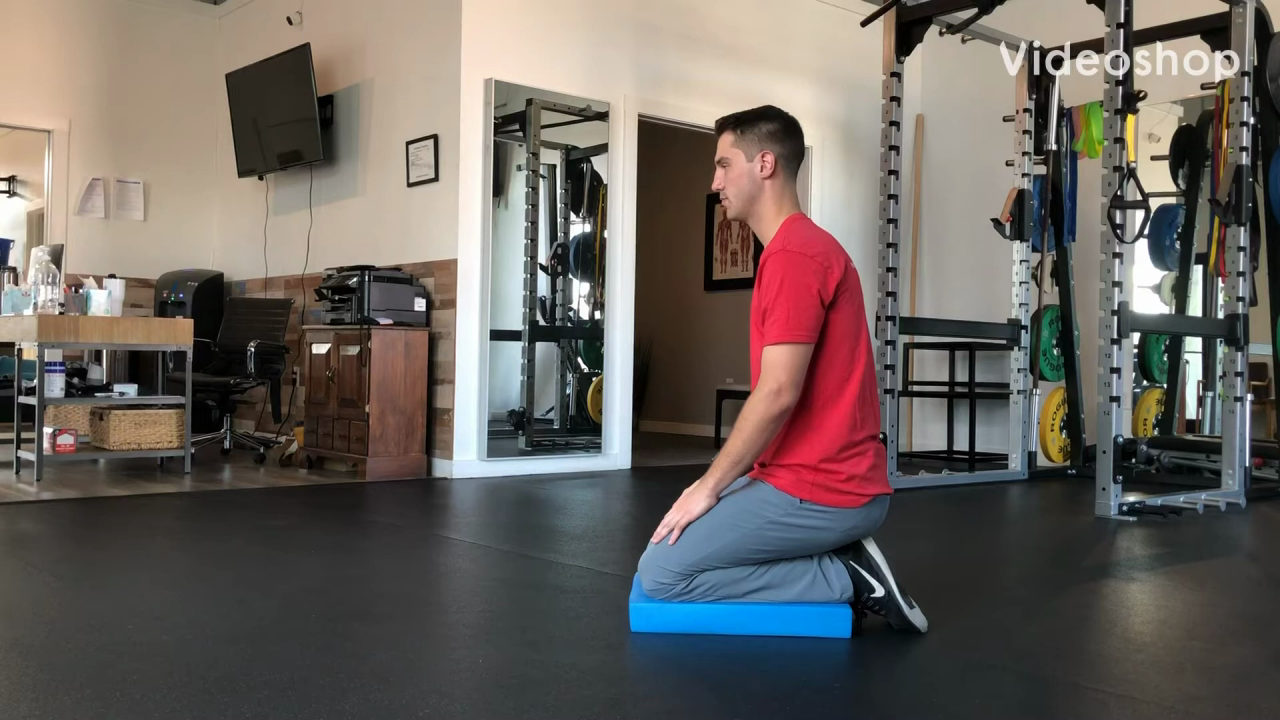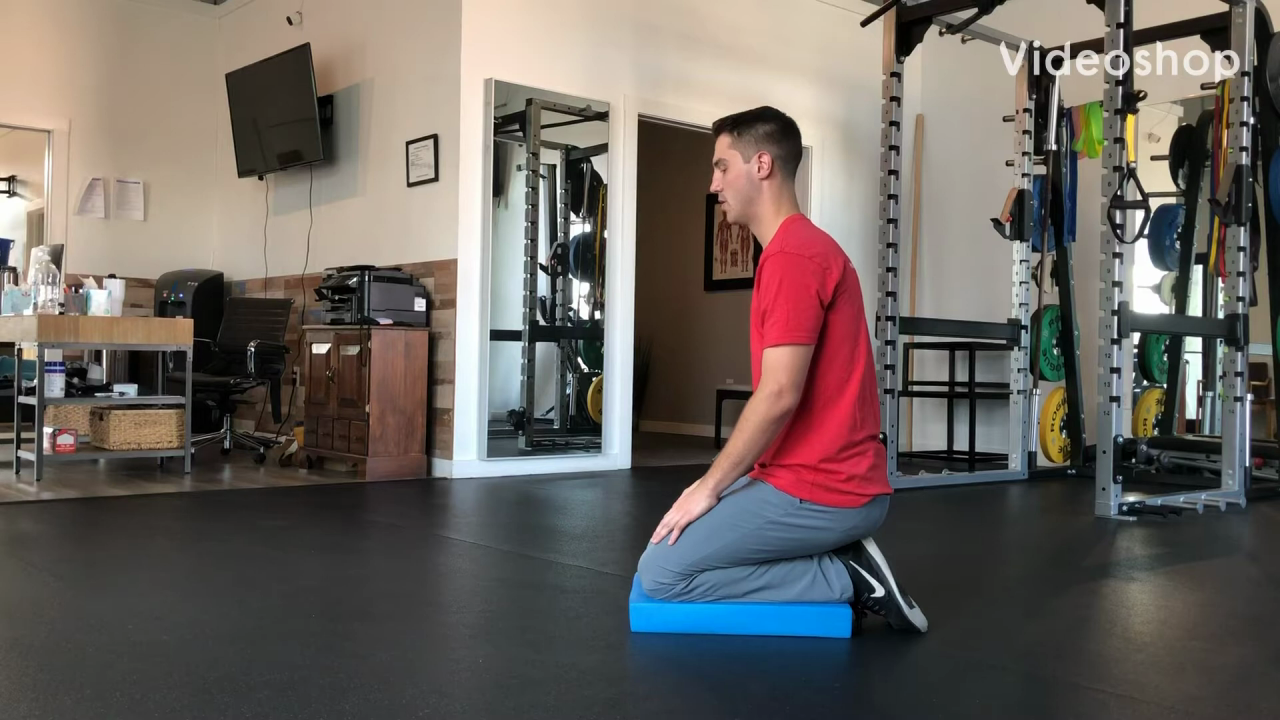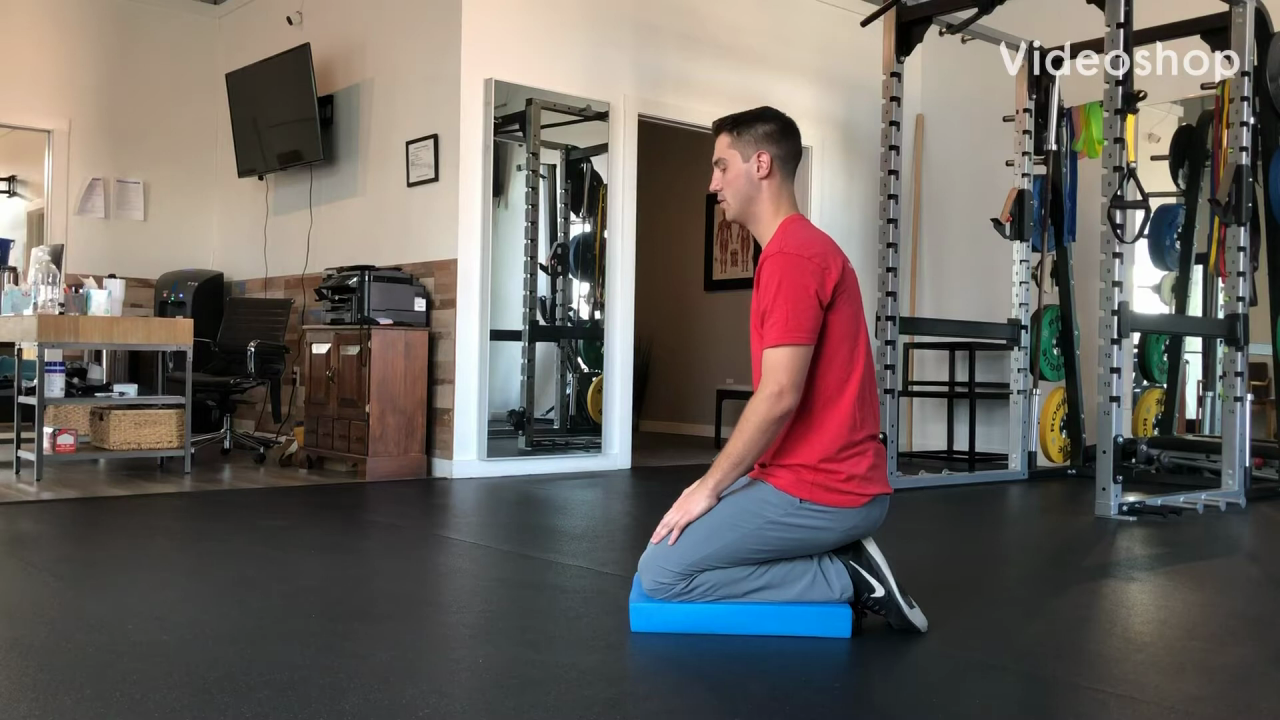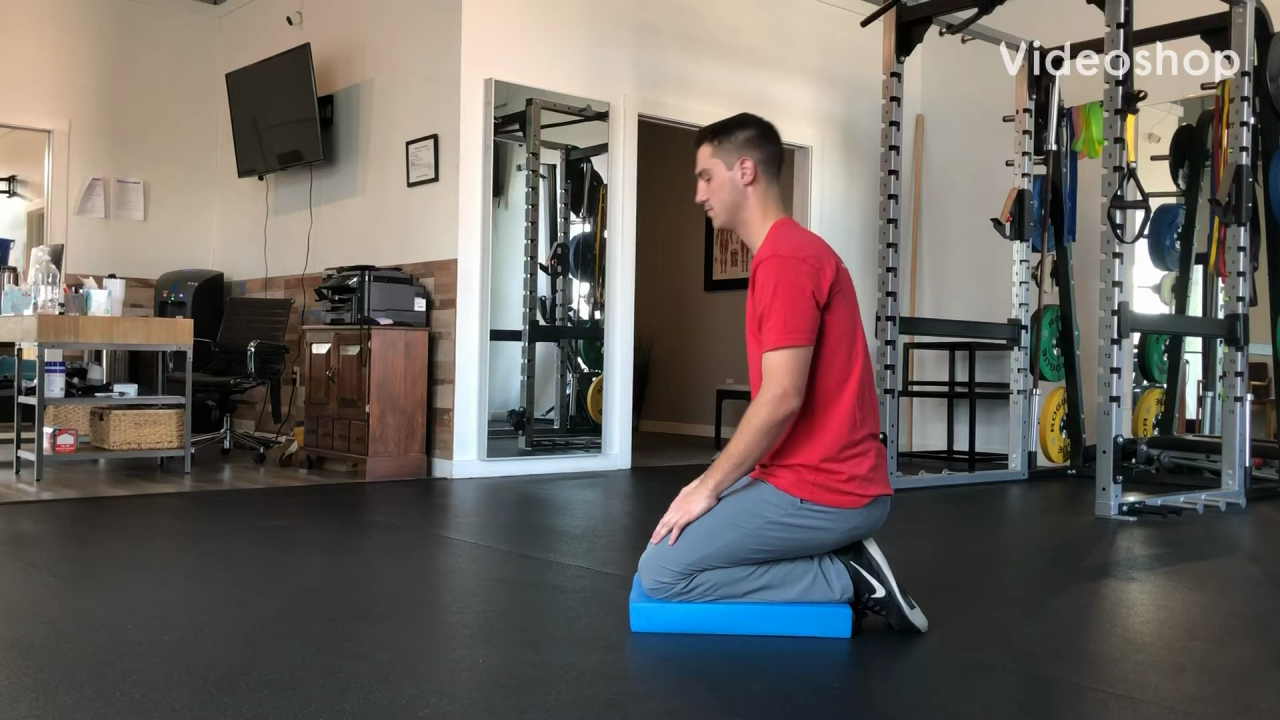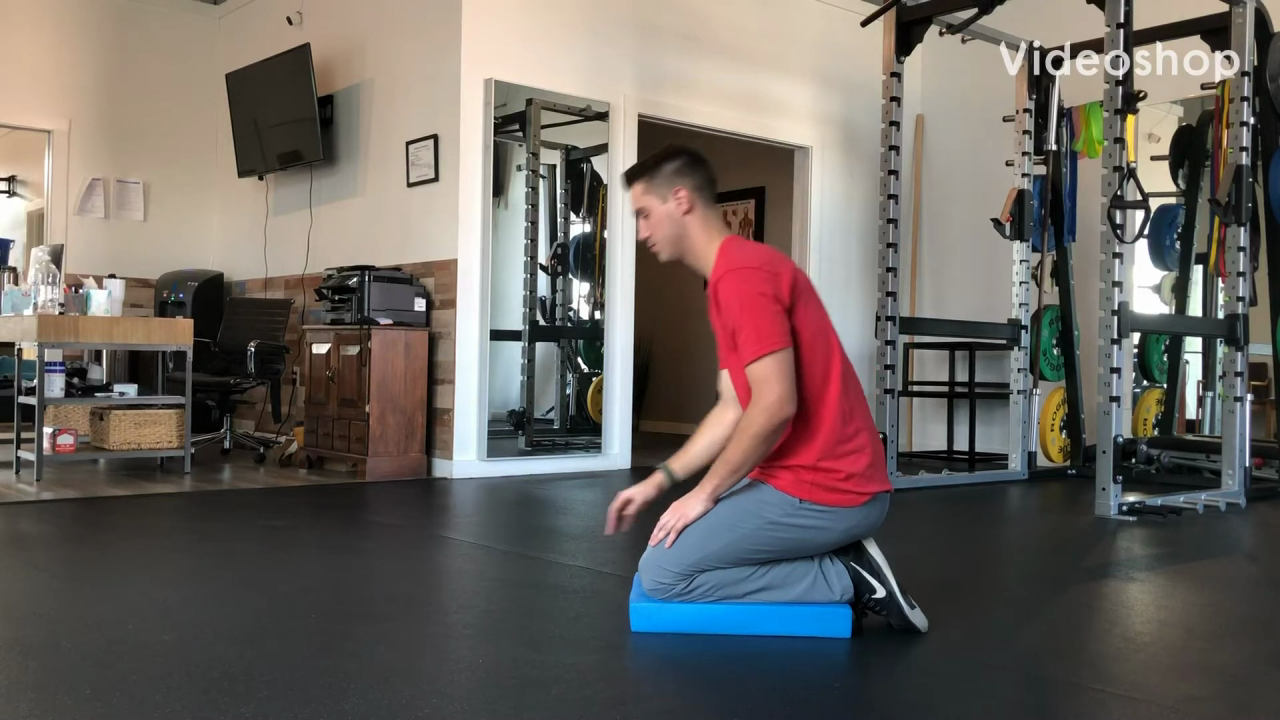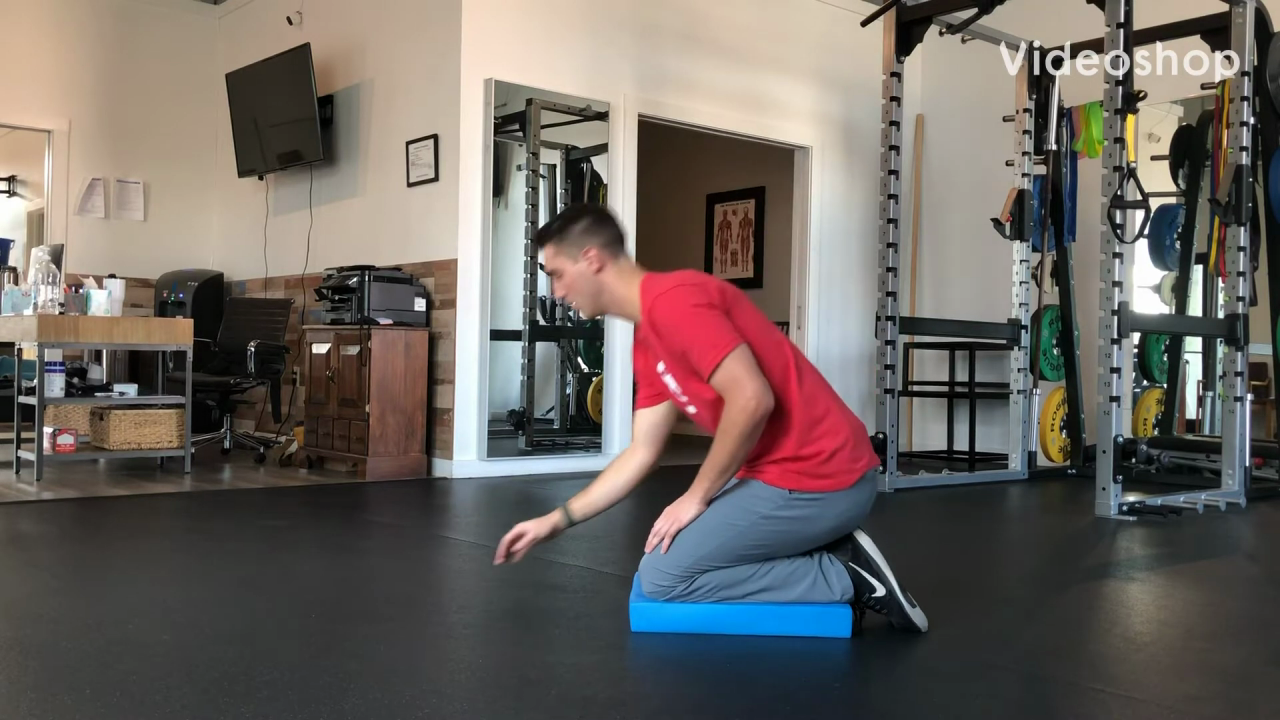
dt=0.3s
person 1, frame 1
left shoulder: (793, 255)
right shoulder: (800, 248)
left elbow: (777, 395)
left wrist: (709, 486)
right wrist: (715, 481)
left hip: (818, 490)
right hip: (827, 477)
left knee: (662, 572)
right knee: (675, 543)
left ankle: (846, 578)
right ankle: (839, 561)
person 1, frame 2
left shoulder: (791, 257)
right shoulder: (802, 250)
left elbow: (778, 397)
left wrist: (709, 487)
right wrist: (717, 482)
left hip: (818, 490)
right hip: (829, 478)
left knee: (662, 572)
right knee: (679, 541)
left ankle: (844, 578)
right ankle: (840, 563)
person 1, frame 3
left shoulder: (791, 257)
right shoulder: (800, 249)
left elbow: (779, 398)
left wrist: (709, 487)
right wrist: (716, 481)
left hip: (818, 490)
right hip: (827, 477)
left knee: (662, 572)
right knee: (684, 541)
left ankle: (844, 579)
right ankle: (838, 562)
person 1, frame 4
left shoulder: (784, 260)
right shoulder: (790, 252)
left elbow: (781, 401)
left wrist: (709, 488)
right wrist: (713, 480)
left hip: (820, 491)
right hip: (828, 478)
left knee: (661, 572)
right knee: (684, 540)
left ankle: (844, 579)
right ankle: (839, 566)
person 1, frame 5
left shoulder: (742, 275)
right shoulder: (730, 279)
left elbow: (776, 408)
right elbow: (733, 408)
left wrist: (704, 493)
right wrist: (660, 481)
left hip: (823, 490)
right hip: (820, 476)
left knee: (663, 573)
right knee: (674, 546)
left ankle: (844, 581)
right ankle: (835, 565)
person 1, frame 6
left shoulder: (673, 299)
right shoulder: (647, 342)
left elbow: (752, 401)
right elbow: (642, 453)
left wrist: (696, 498)
right wrist: (557, 520)
left hip: (819, 478)
right hip: (801, 472)
left knee: (662, 578)
right knee: (672, 551)
left ankle: (842, 578)
right ankle: (836, 558)
